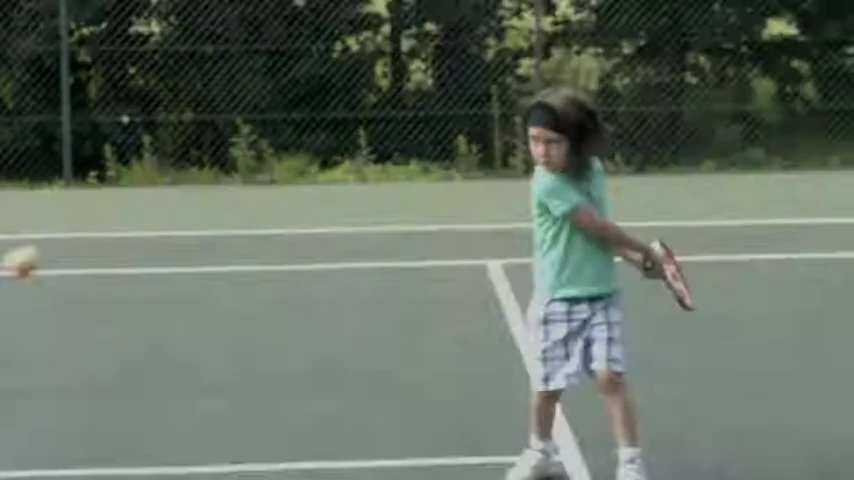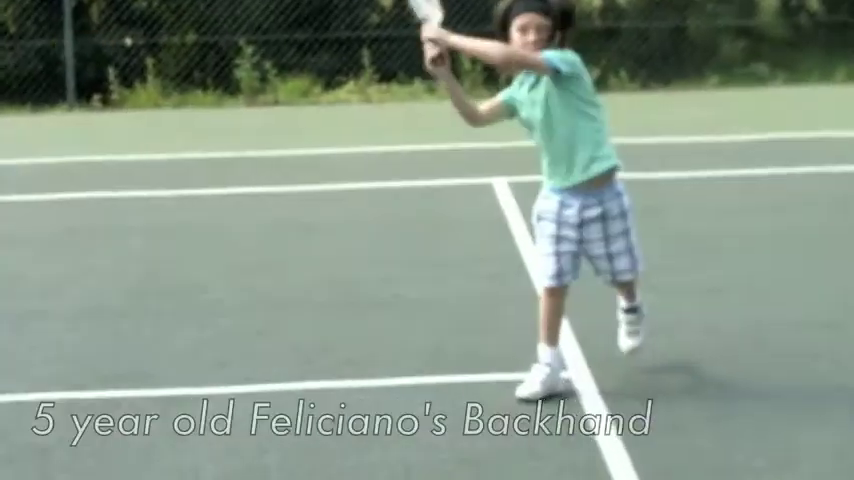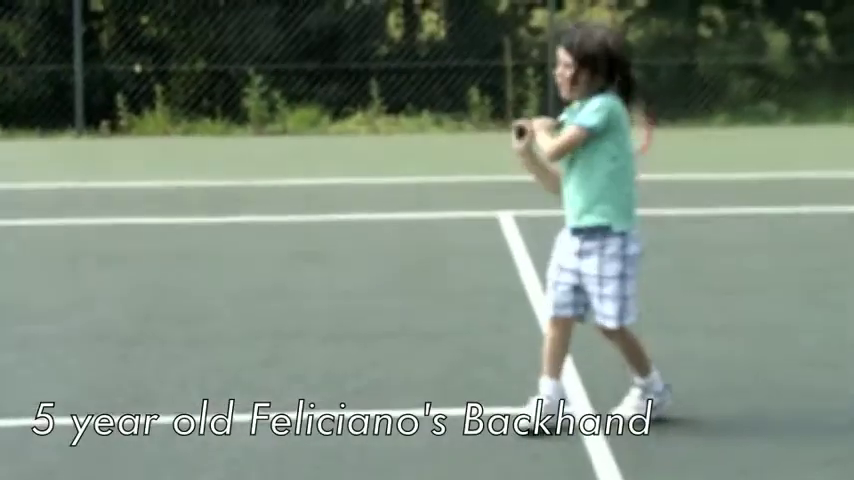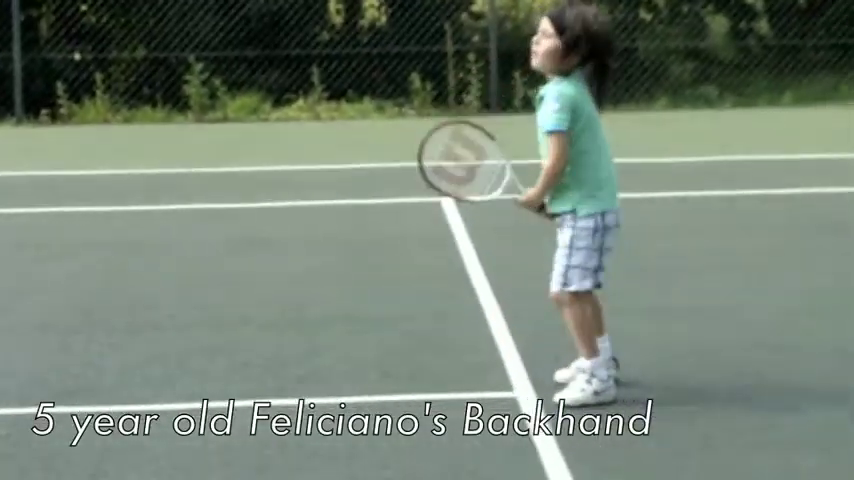
dt=0.4s
person 1, frame 1
left shoulder: (593, 170)
right shoulder: (547, 185)
right elbow: (598, 228)
left wrist: (629, 254)
right wrist: (642, 250)
left hip: (603, 297)
right hip: (559, 303)
left knee: (611, 377)
right knee: (548, 386)
person 1, frame 2
left shoulder: (566, 62)
right shoulder: (520, 90)
left elbow: (506, 56)
right elbow: (477, 116)
left wrist: (449, 37)
right wrist: (443, 73)
left hip: (601, 195)
right hip: (558, 200)
left knee: (620, 274)
right knee: (552, 286)
left ankle: (630, 307)
right ankle: (549, 367)
person 1, frame 3
left shoulder: (603, 107)
right shoulder: (576, 116)
left elbow: (555, 149)
right elbow: (553, 180)
left wrist: (541, 129)
right wrist: (526, 150)
left hip: (610, 238)
right hip: (576, 236)
left knee: (612, 324)
right knee: (559, 317)
left ankle: (651, 391)
right ankle: (548, 401)
person 1, frame 4
left shoulder: (559, 95)
right shoulder: (573, 88)
left elbow: (557, 160)
left wrist: (537, 195)
right wrist: (550, 196)
left hip: (584, 210)
right hip: (587, 206)
left knee: (566, 291)
right knee: (579, 289)
left ankle: (597, 376)
right ankle: (599, 359)
